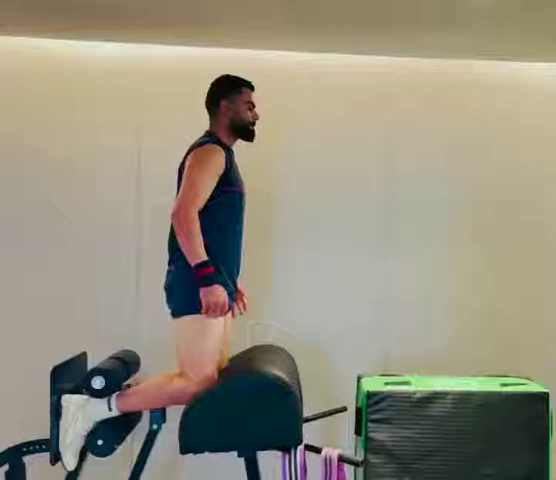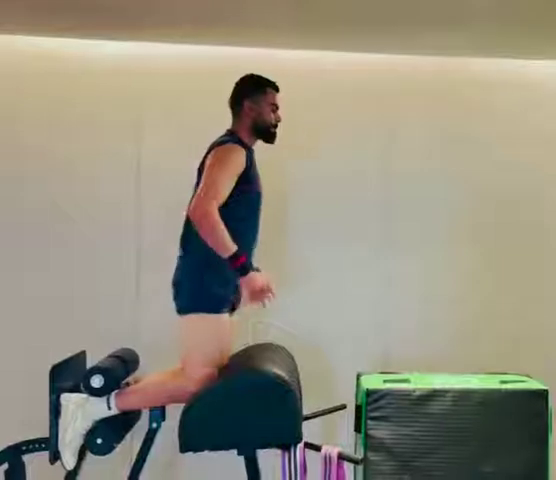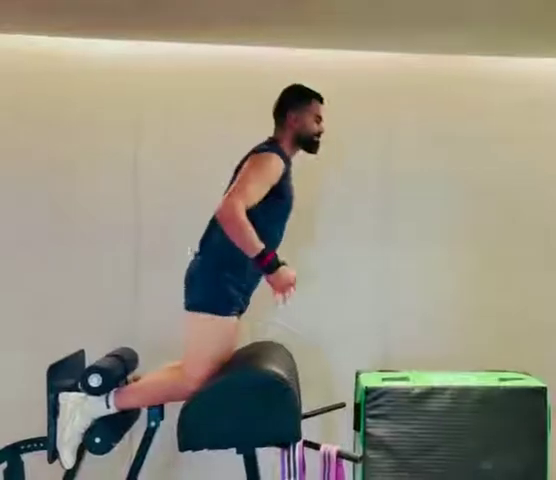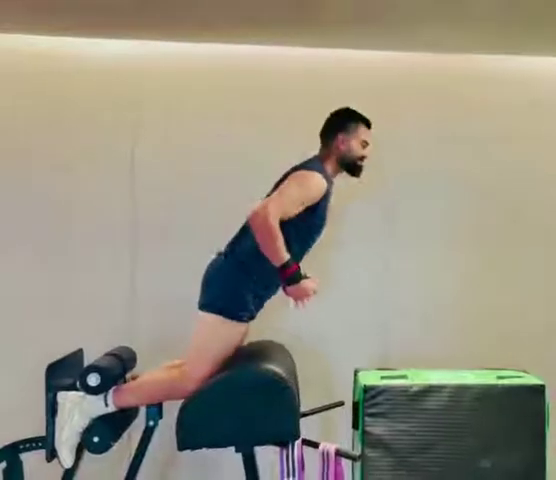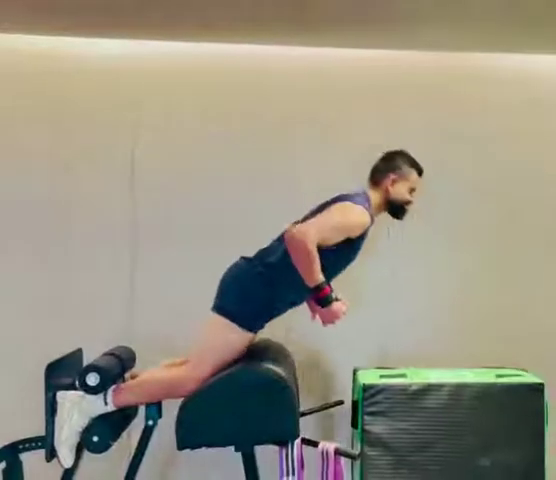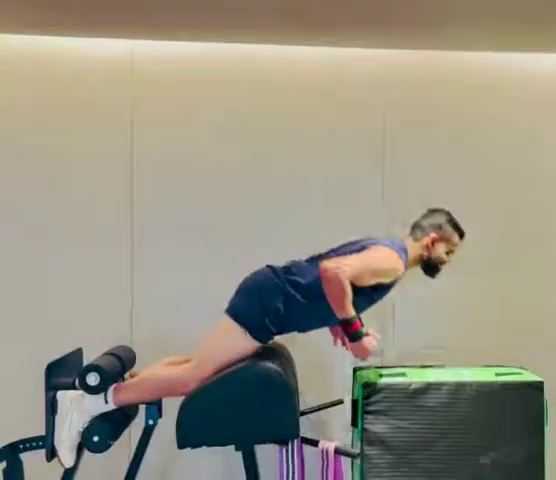
dt=0.3s
person 1, frame 1
left shoulder: (221, 156)
right shoulder: (210, 152)
right elbow: (183, 215)
left wrist: (229, 281)
right wrist: (209, 279)
left hip: (211, 283)
right hip: (198, 285)
left knee: (211, 376)
right knee: (199, 383)
left ankle: (114, 395)
right ankle: (93, 408)
person 1, frame 2
left shoulder: (240, 154)
right shoulder: (231, 151)
right elbow: (202, 211)
left wrist: (243, 272)
right wrist: (245, 268)
left hip: (219, 282)
right hip: (206, 282)
left knee: (206, 375)
right knee: (199, 381)
left ankle: (113, 392)
right ankle: (95, 407)
person 1, frame 3
left shoulder: (276, 161)
right shoulder: (271, 159)
right elbow: (230, 211)
left wrist: (268, 267)
right wrist: (272, 264)
left hip: (228, 283)
right hip: (218, 282)
left knee: (209, 372)
right knee: (195, 379)
left ankle: (108, 391)
right ankle: (93, 405)
person 1, frame 4
left shoulder: (314, 178)
right shoulder: (314, 179)
right elbow: (262, 218)
left wrist: (289, 276)
right wrist: (292, 275)
left hip: (242, 286)
right hip: (236, 285)
left knee: (197, 370)
right knee: (194, 379)
left ankle: (116, 386)
right ankle: (92, 404)
person 1, frame 5
left shoulder: (352, 207)
right shoulder: (358, 214)
right elbow: (299, 238)
left wrist: (311, 292)
right wrist: (325, 296)
left hip: (252, 288)
right hip: (251, 292)
left knee: (195, 369)
right knee: (192, 378)
right ankle: (90, 404)
person 1, frame 6
left shoulder: (385, 249)
right shoulder: (393, 260)
right elbow: (333, 272)
left wrist: (334, 318)
right wrist: (355, 330)
left hip: (270, 294)
right hip: (268, 302)
left knee: (197, 367)
right knee: (193, 377)
left ankle: (118, 381)
right ankle: (92, 402)
